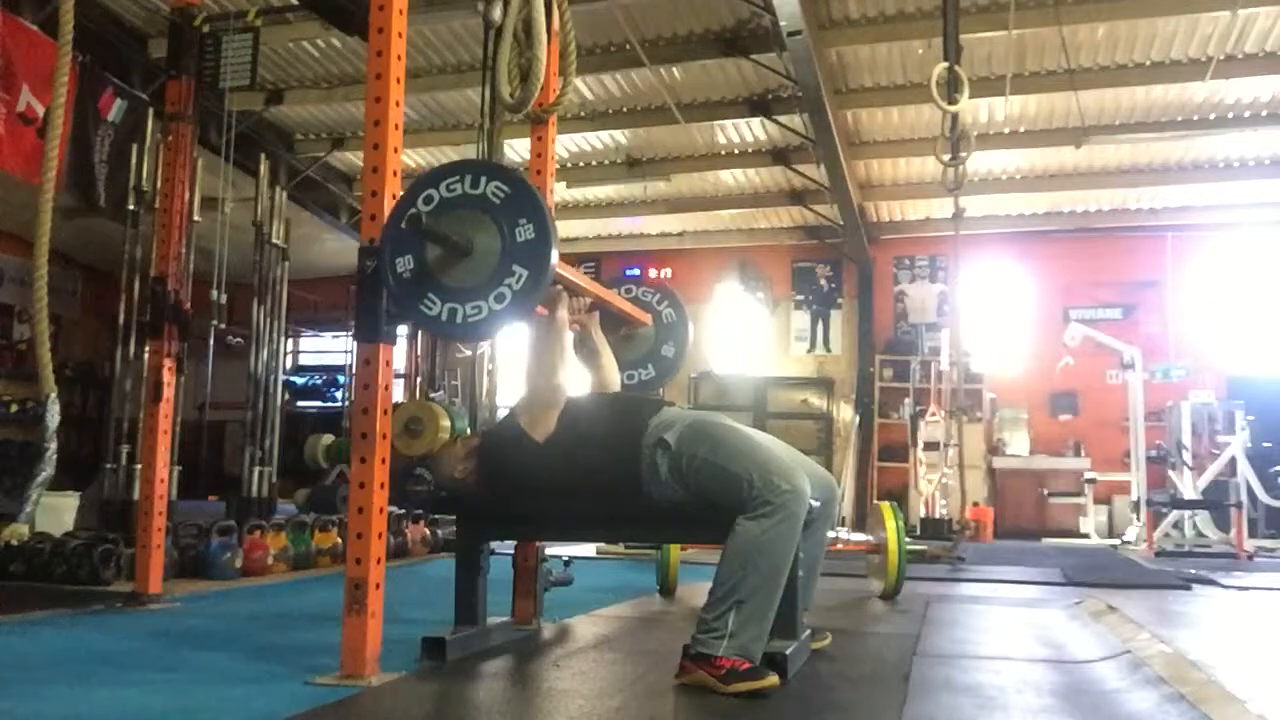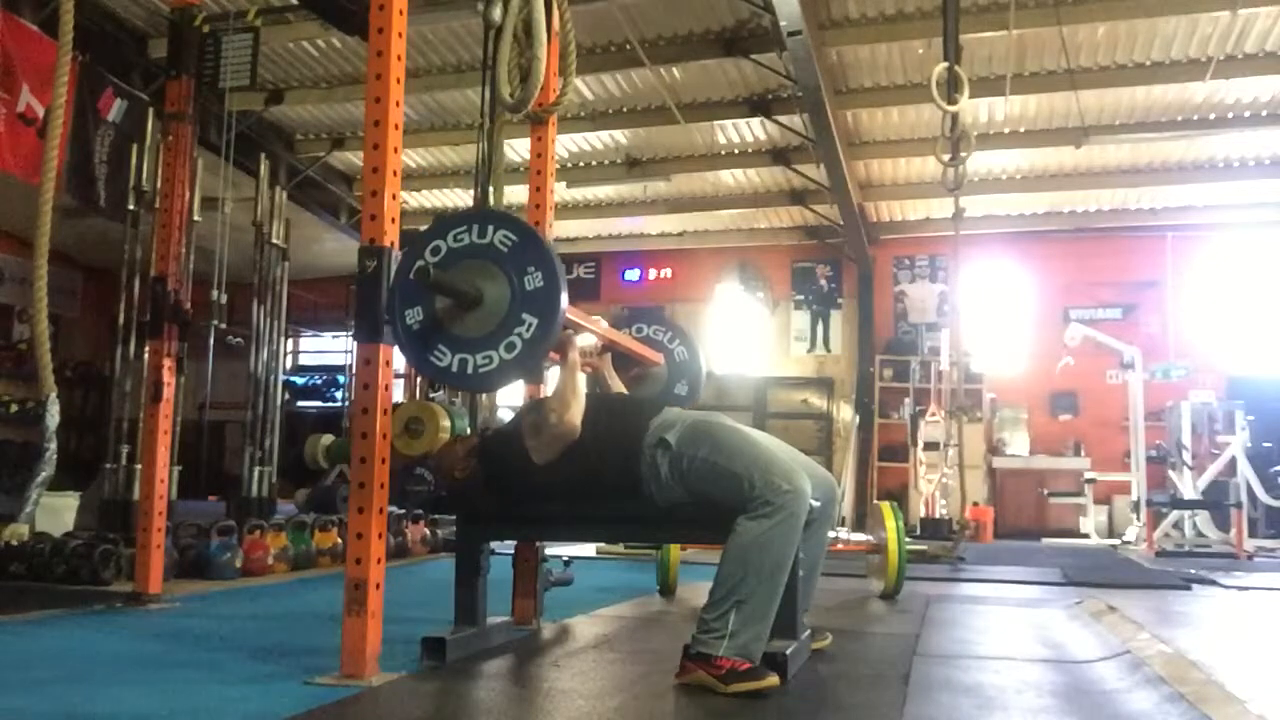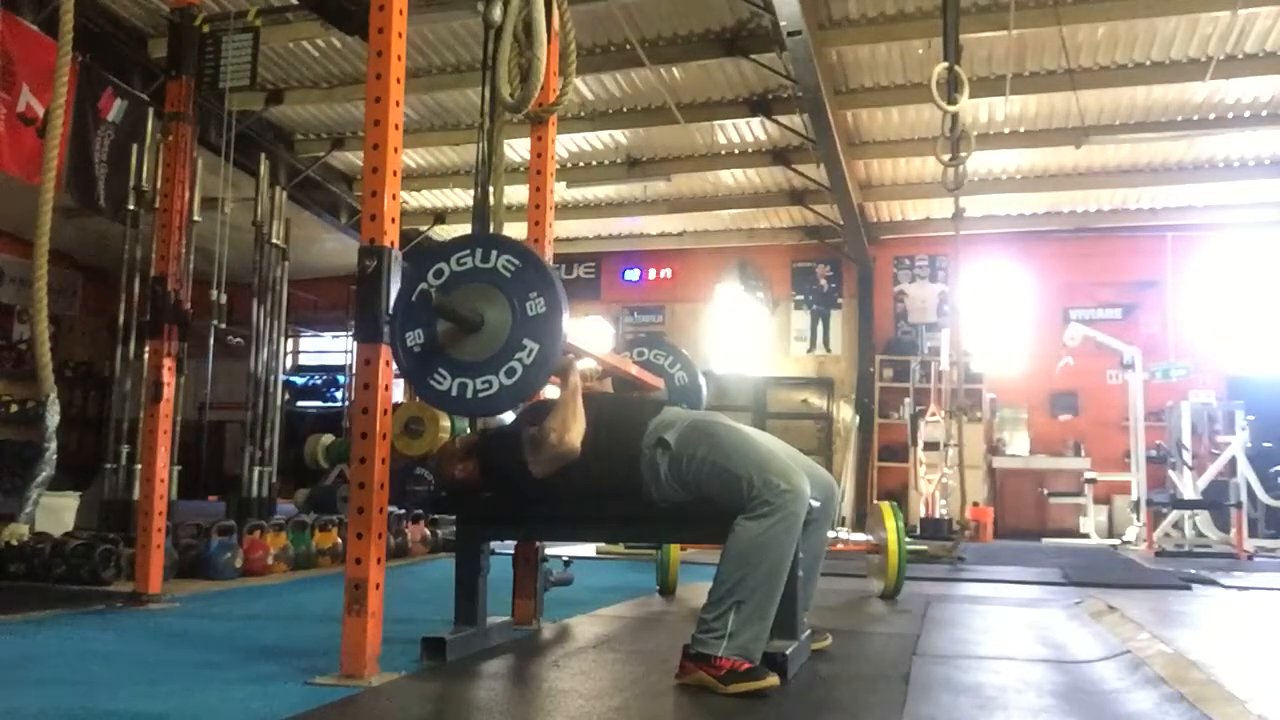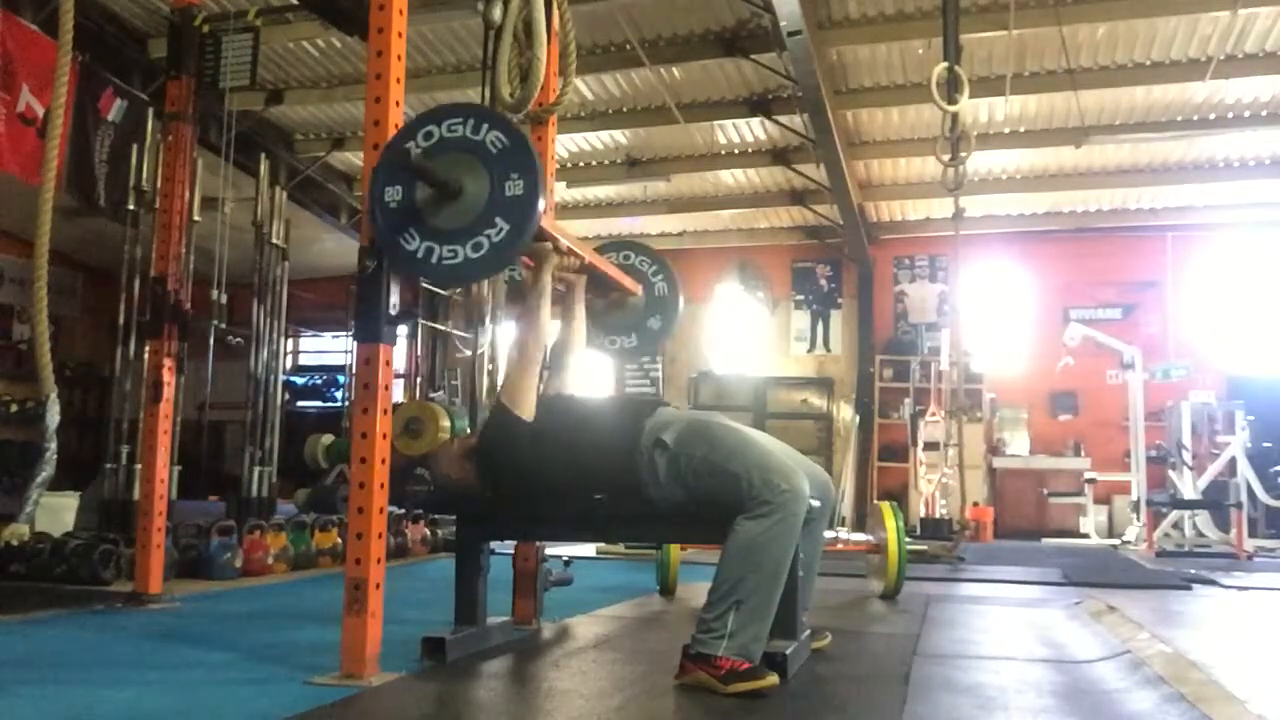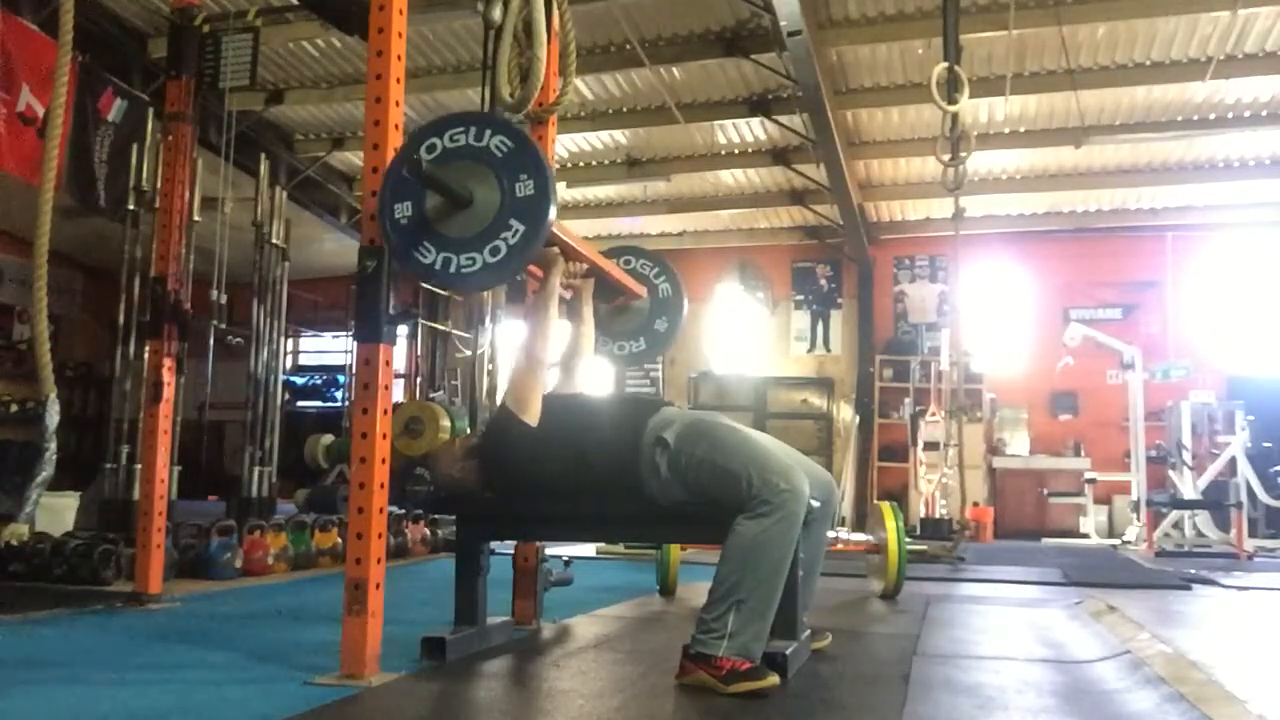
dt=1s
person 1, frame 1
left shoulder: (509, 445)
right shoulder: (502, 452)
left elbow: (609, 396)
right elbow: (550, 389)
left wrist: (590, 330)
right wrist: (557, 316)
left knee: (818, 490)
right knee: (782, 491)
left ankle: (780, 621)
right ankle: (715, 653)
person 1, frame 2
left shoulder: (512, 441)
right shoulder: (501, 453)
left elbow: (618, 418)
right elbow: (565, 423)
left wrist: (604, 369)
right wrist: (570, 358)
left knee: (818, 491)
right knee: (783, 492)
left ankle: (777, 621)
right ankle: (716, 652)
person 1, frame 3
left shoulder: (516, 441)
right shoulder: (502, 452)
right elbow: (565, 443)
left wrist: (600, 391)
right wrist: (570, 381)
left knee: (817, 491)
right knee: (782, 492)
left ankle: (779, 621)
right ankle: (715, 653)
person 1, frame 4
left shoulder: (530, 434)
right shoulder: (501, 450)
left elbow: (561, 363)
right elbow: (527, 353)
left wrist: (576, 291)
right wrist: (543, 271)
left knee: (814, 489)
right knee: (781, 490)
left ankle: (776, 622)
right ankle: (715, 653)
person 1, frame 5
left shoulder: (536, 431)
right shoulder: (503, 451)
left elbow: (572, 367)
right elbow: (534, 358)
left wrist: (582, 296)
right wrist: (551, 274)
left knee: (817, 489)
right knee: (782, 490)
left ankle: (777, 621)
right ankle: (716, 653)
